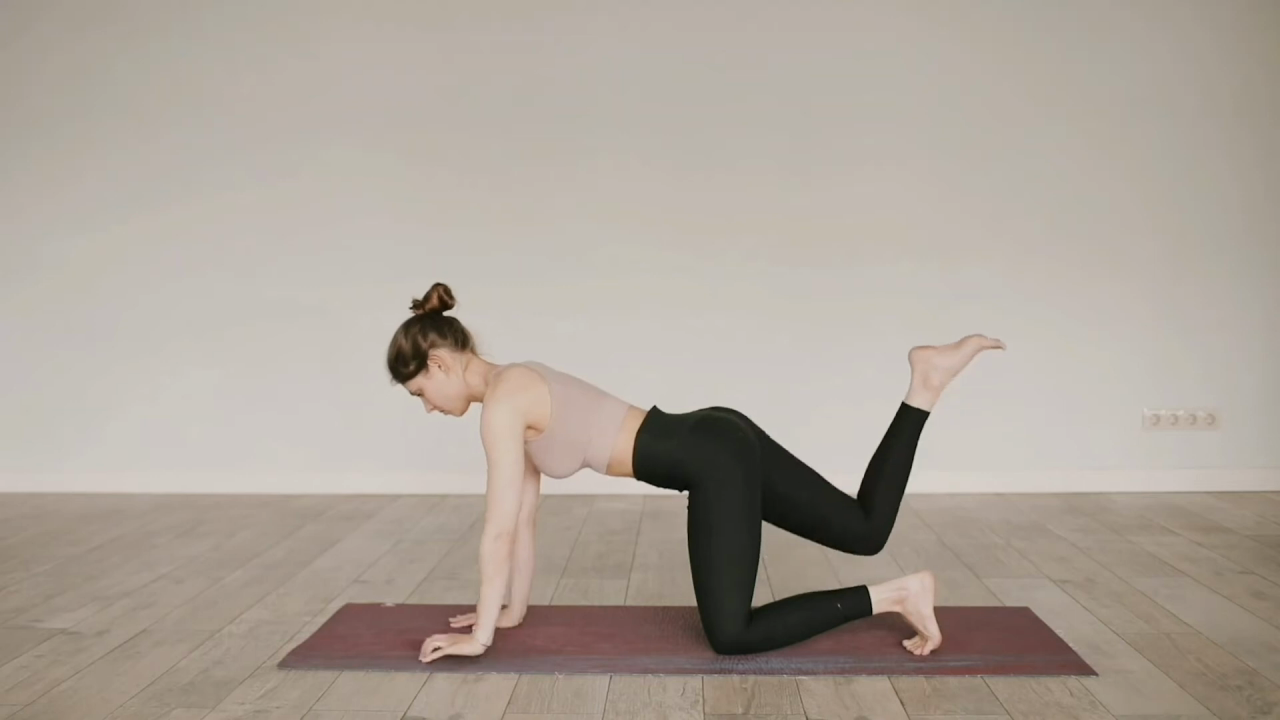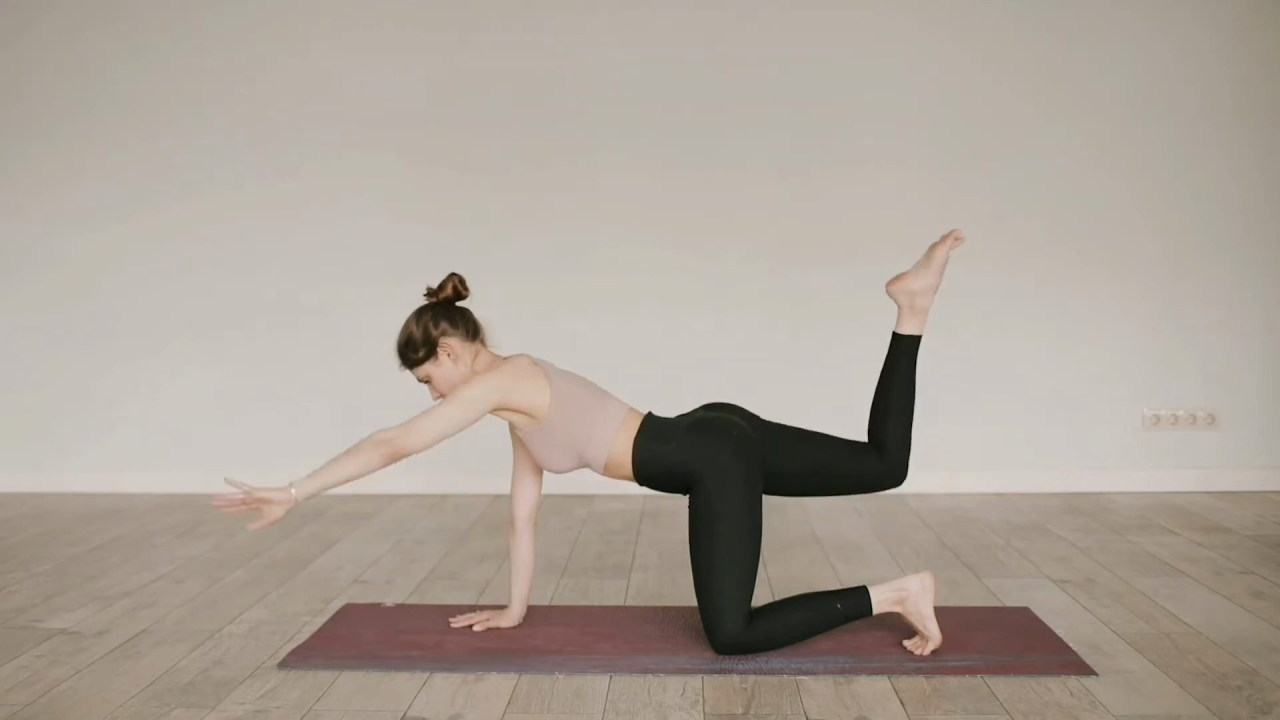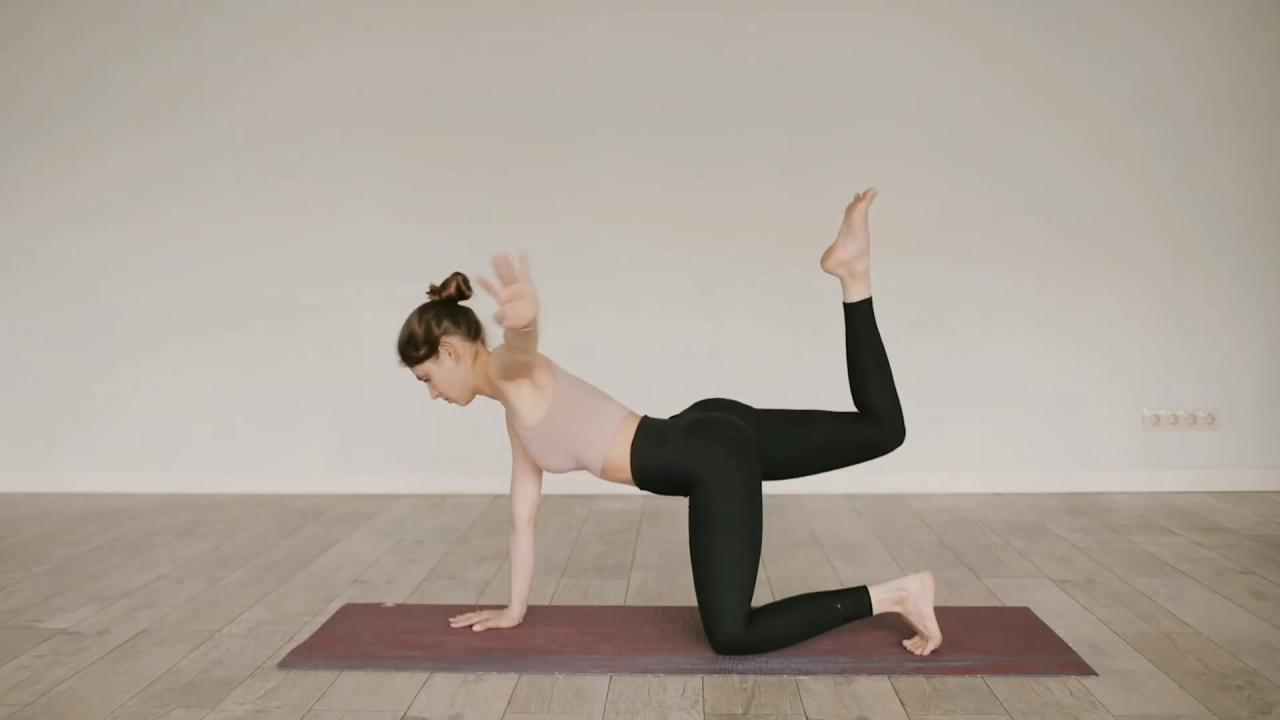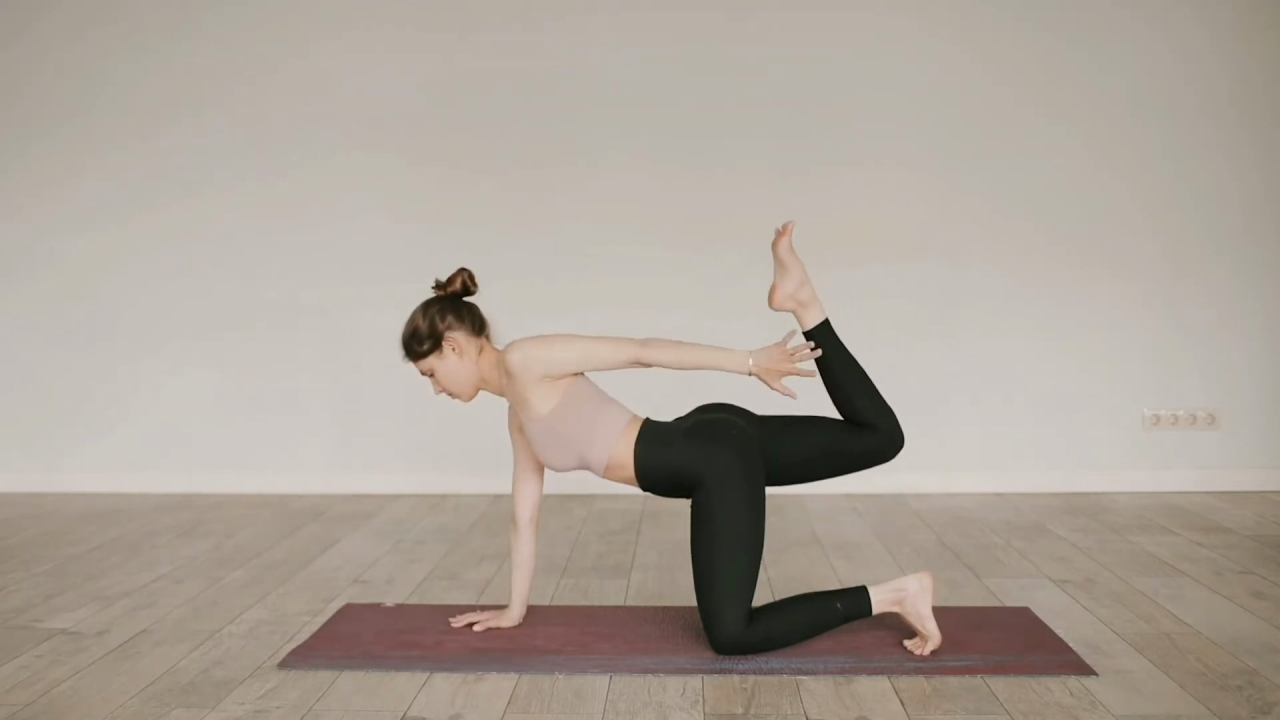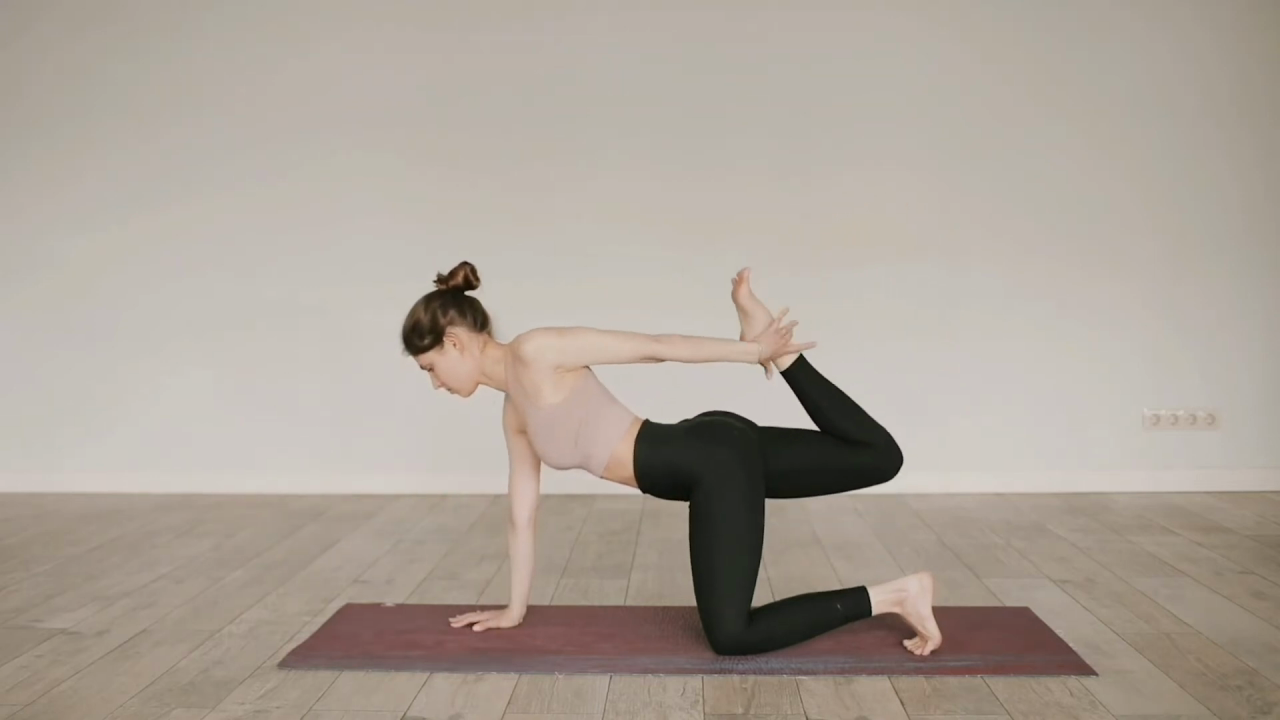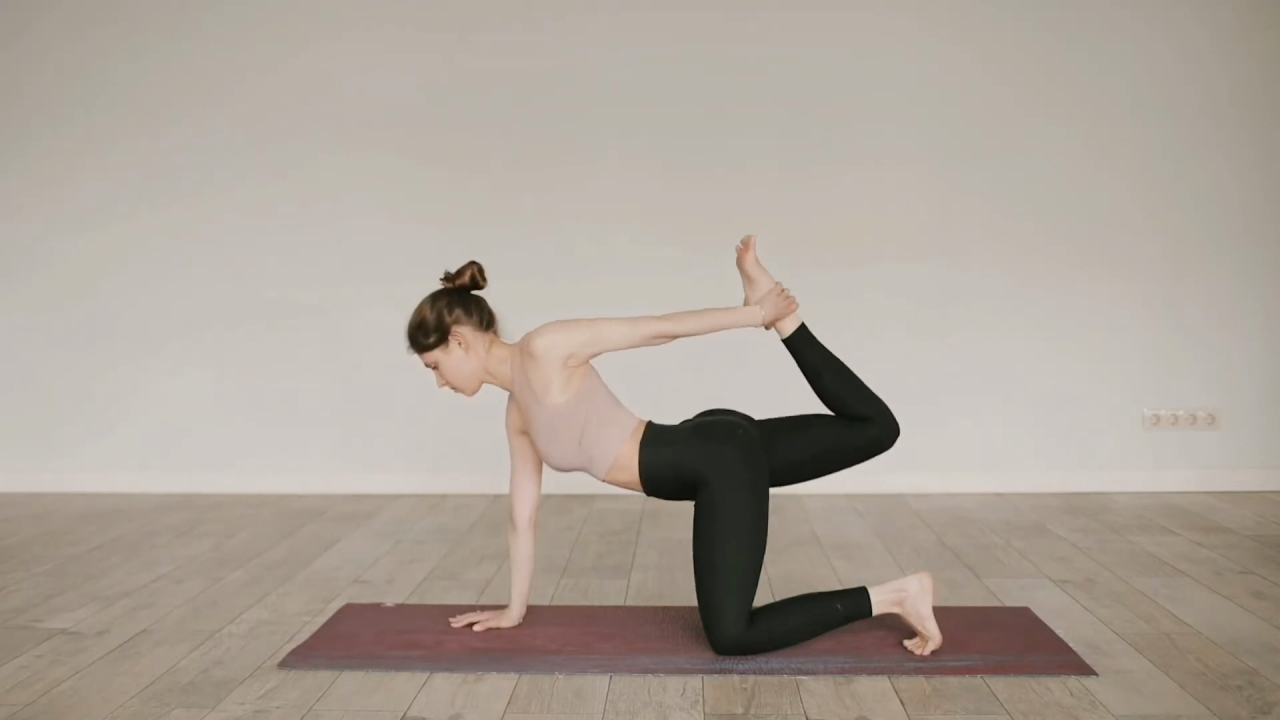
dt=0.5s
person 1, frame 1
left shoulder: (500, 401)
right shoulder: (515, 392)
left elbow: (499, 531)
right elbow: (524, 517)
left wrist: (481, 634)
right wrist: (514, 608)
left hip: (715, 461)
right hip: (721, 444)
left knee: (730, 635)
right knee: (865, 530)
left ankle: (892, 596)
right ankle: (922, 385)
person 1, frame 2
left shoulder: (500, 380)
right shoulder: (517, 396)
left elbow: (403, 439)
right elbow: (524, 514)
left wrist: (298, 489)
right wrist: (515, 609)
left hip: (715, 460)
right hip: (719, 442)
left knee: (731, 634)
right knee: (883, 466)
left ankle: (890, 595)
right ankle: (912, 307)
person 1, frame 3
left shoulder: (513, 374)
right shoulder: (517, 414)
left elbow: (519, 354)
right elbow: (523, 515)
left wrist: (520, 322)
right wrist: (513, 609)
left hip: (713, 458)
right hip: (715, 439)
left knee: (731, 636)
right knee: (882, 430)
left ankle: (893, 596)
right ankle: (851, 276)
person 1, frame 4
left shoulder: (524, 361)
right shoulder: (518, 411)
left elbow: (642, 352)
right elbow: (525, 514)
left wrist: (751, 363)
right wrist: (514, 608)
left hip: (717, 455)
right hip: (714, 447)
left knee: (731, 636)
right knee: (880, 440)
left ankle: (890, 595)
person 1, frame 5
left shoulder: (534, 351)
right shoulder: (515, 409)
left elbow: (653, 347)
right elbow: (522, 514)
left wrist: (751, 352)
right wrist: (513, 609)
left hip: (716, 458)
right hip: (710, 458)
left knee: (731, 637)
left ankle: (891, 595)
person 1, frame 6
left shoulder: (543, 350)
right shoulder: (517, 411)
left elbow: (658, 329)
right elbow: (522, 516)
left wrist: (753, 315)
right wrist: (514, 608)
left hip: (720, 457)
right hip: (713, 456)
left knee: (731, 635)
left ankle: (890, 594)
